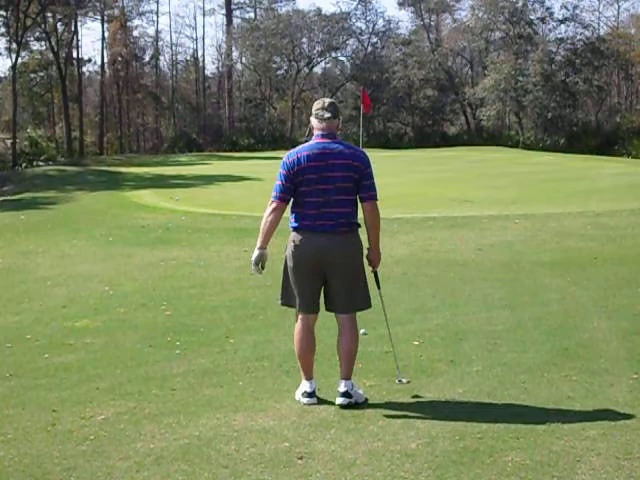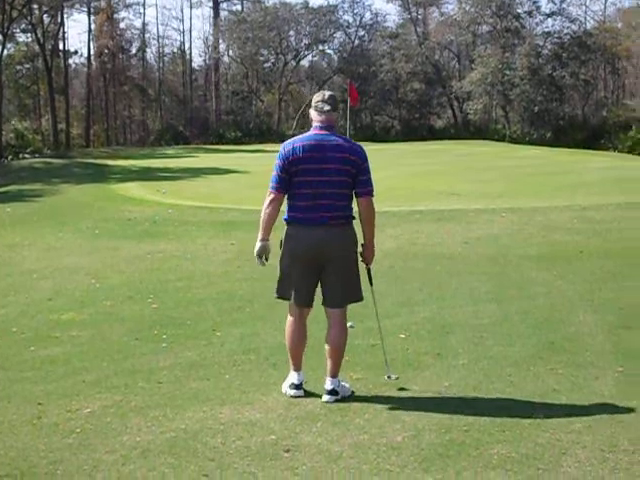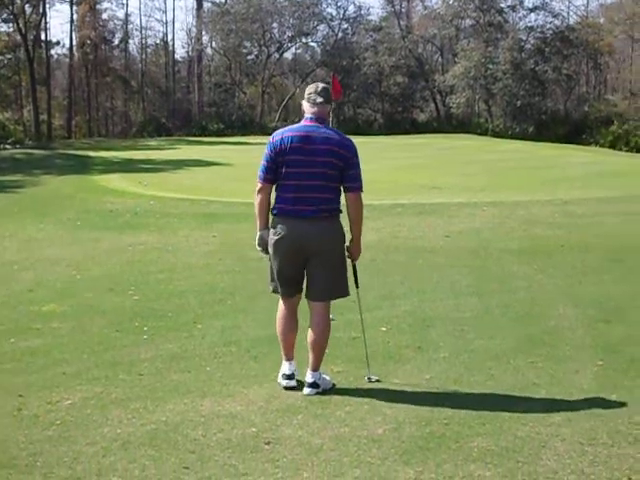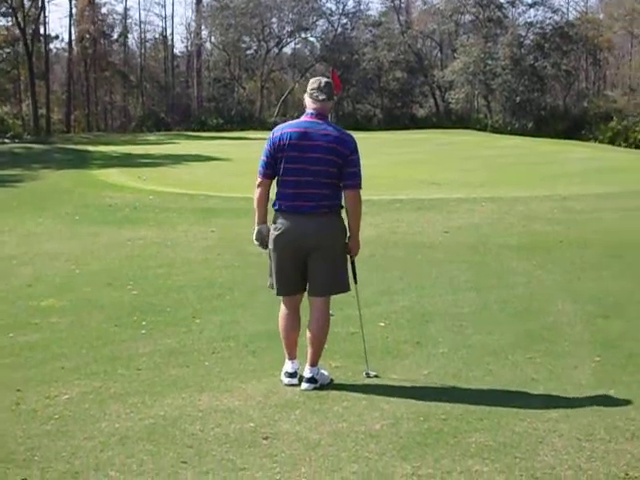
dt=0.2s
person 1, frame 1
left shoulder: (294, 157)
right shoulder: (357, 157)
left elbow: (276, 207)
right elbow: (370, 207)
left wrist: (261, 247)
right wrist: (374, 246)
left hip: (305, 244)
right hip: (344, 244)
left knee: (305, 318)
right knee: (347, 318)
left ankle: (307, 386)
right ankle: (346, 387)
person 1, frame 2
left shoulder: (290, 147)
right shoulder: (355, 150)
left elbow: (273, 200)
right elbow: (365, 203)
left wrist: (263, 239)
right wrist: (369, 243)
left hip: (299, 237)
right hip: (339, 238)
left knee: (297, 311)
right knee: (336, 313)
left ankle: (295, 378)
right ankle: (333, 384)
person 1, frame 3
left shoulder: (279, 138)
right shoulder: (344, 144)
left elbow: (262, 189)
right elbow: (353, 197)
left wrist: (262, 229)
right wrist: (356, 239)
left hip: (285, 229)
right hip: (325, 231)
left knee: (287, 302)
right knee: (320, 307)
left ankle: (287, 368)
right ankle: (314, 376)
person 1, frame 4
left shoulder: (280, 133)
right shoulder: (344, 140)
left elbow: (262, 184)
right elbow: (352, 195)
left wrist: (261, 223)
right wrist: (354, 236)
left hip: (286, 225)
right hip: (326, 228)
left knee: (290, 301)
right knee: (319, 302)
left ankle: (290, 366)
right ankle: (312, 372)
